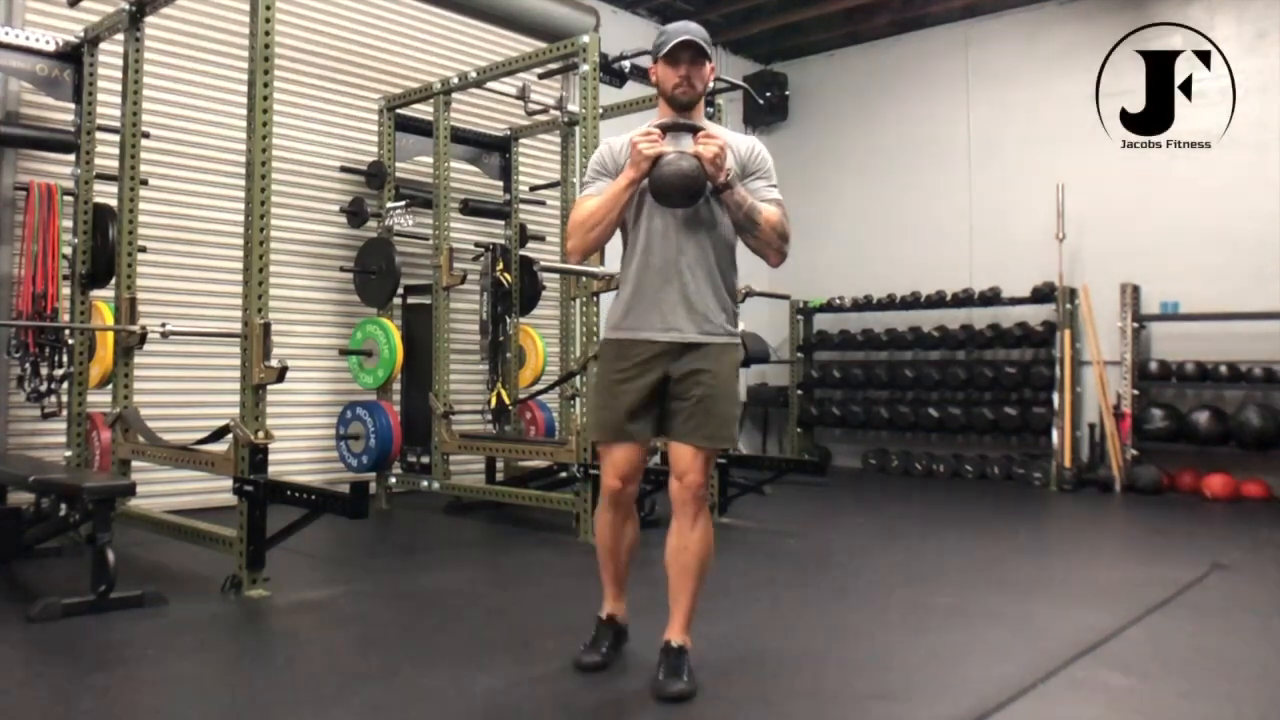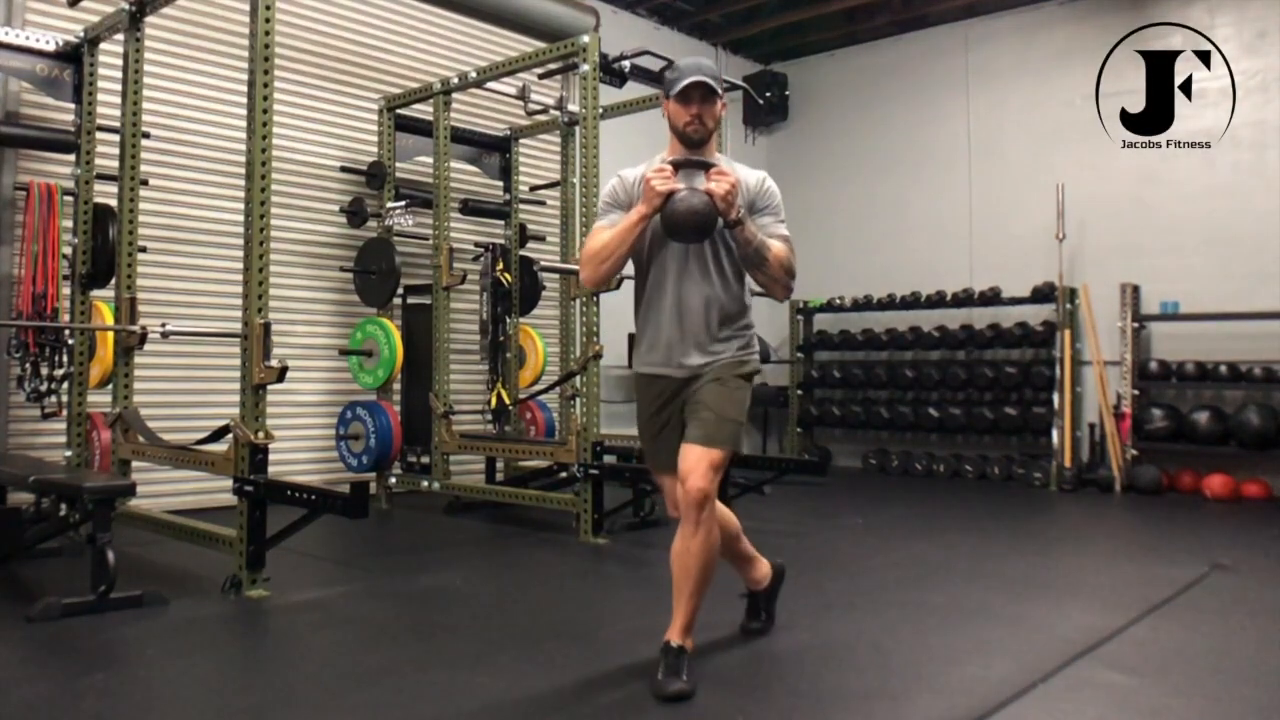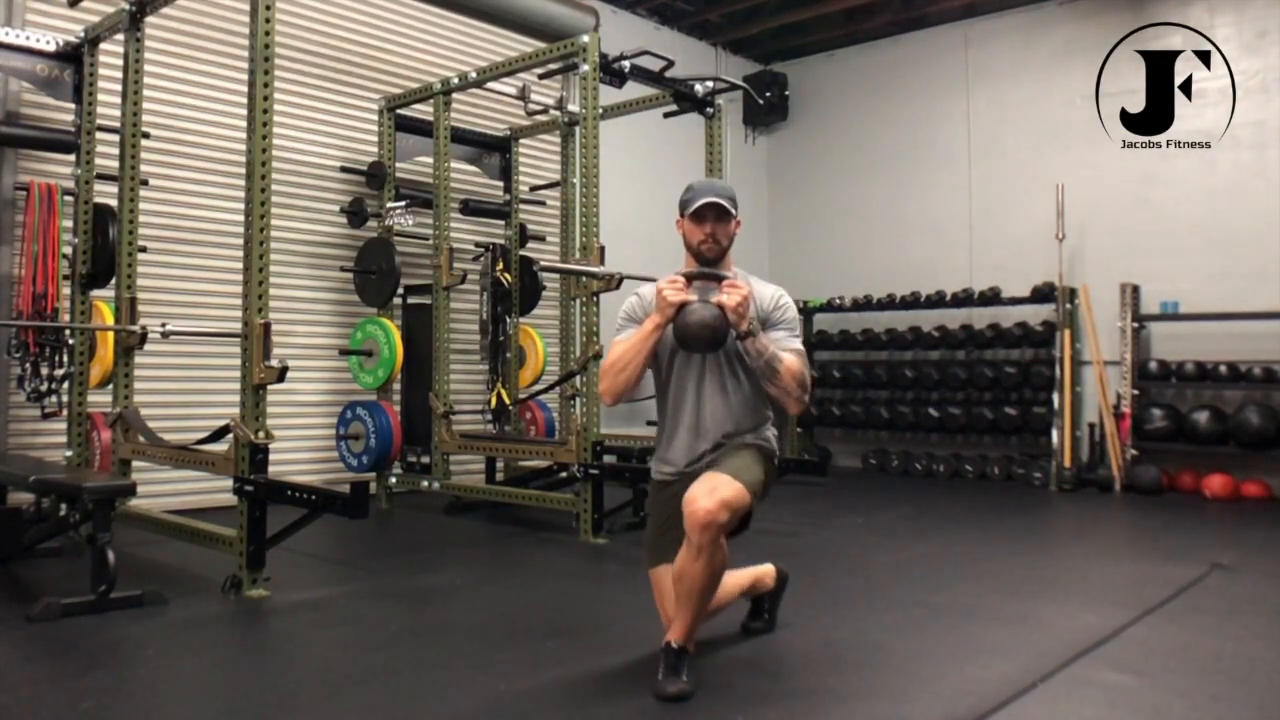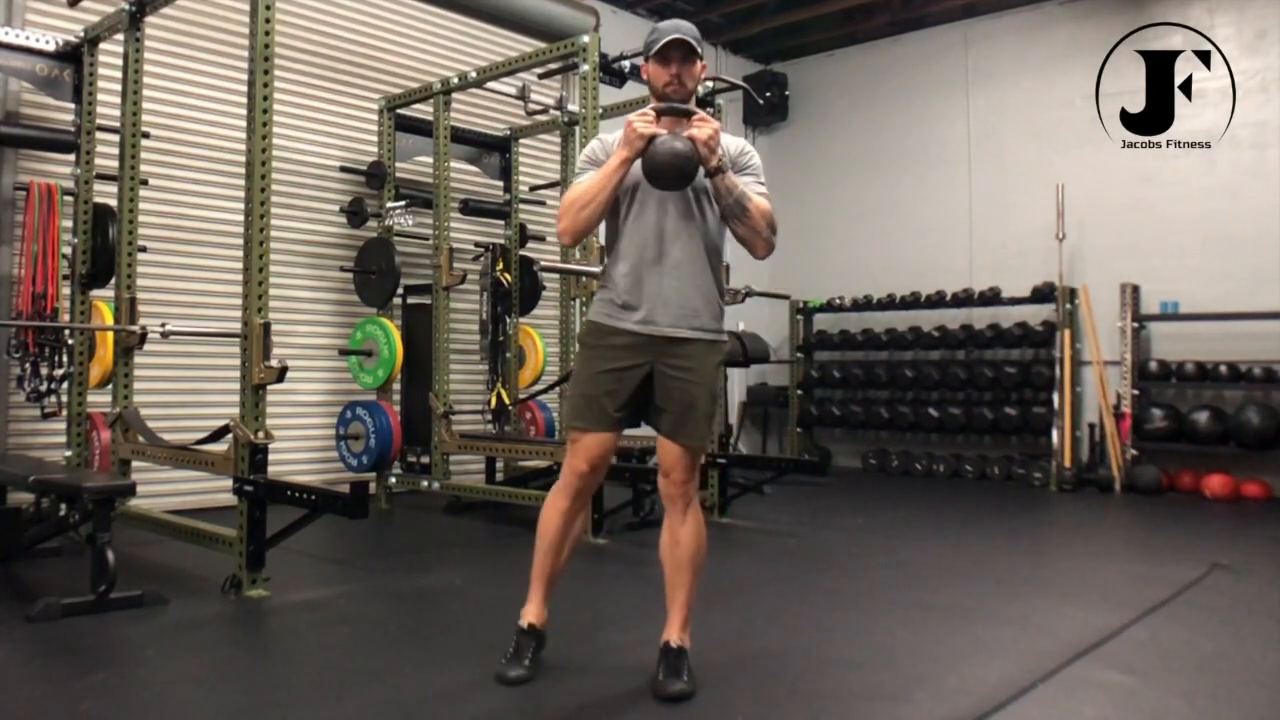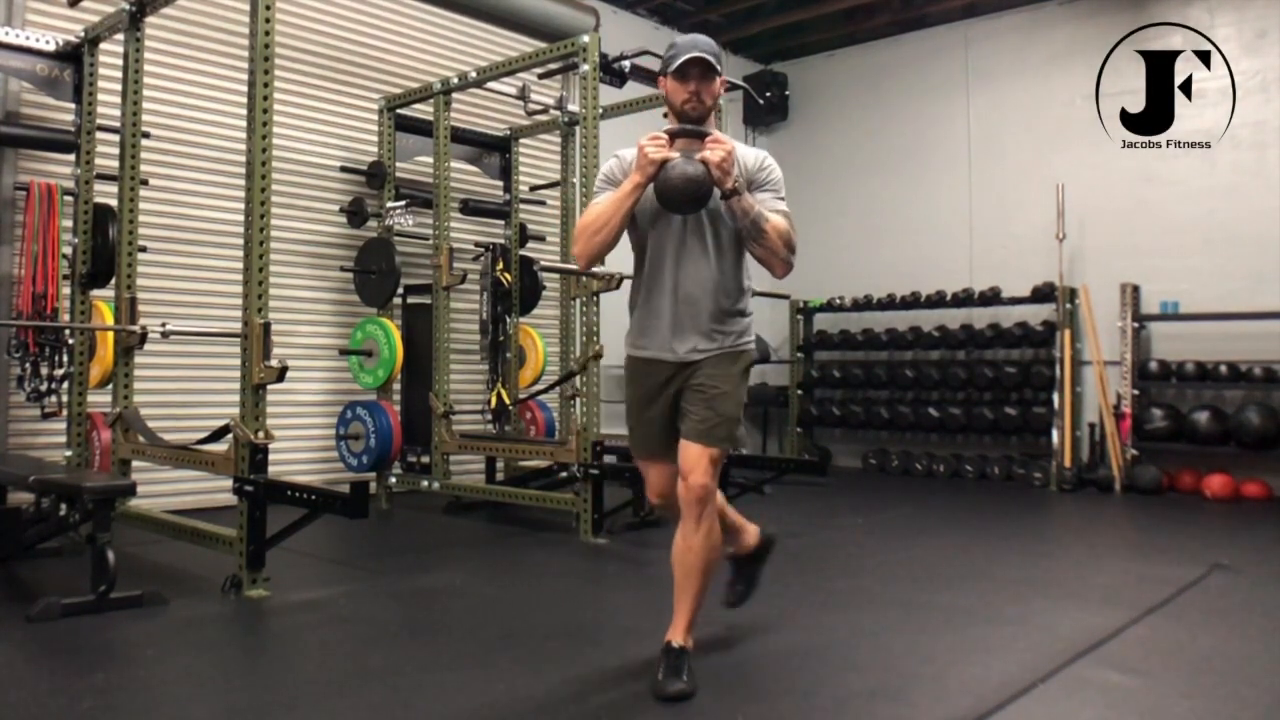
dt=1s
person 1, frame 1
left shoulder: (743, 151)
right shoulder: (616, 150)
left elbow: (776, 248)
right elbow: (577, 245)
left wrist: (723, 181)
right wrist: (633, 174)
left hip: (706, 342)
right hip: (631, 338)
left knee: (689, 488)
right knee: (618, 484)
left ankle: (676, 642)
right ankle: (613, 615)
person 1, frame 2
left shoulder: (753, 185)
right shoulder: (629, 184)
left elbow: (783, 286)
right elbow: (590, 275)
left wrist: (734, 217)
right wrist: (645, 208)
left hip: (722, 361)
right hip: (656, 366)
left knee: (695, 489)
right knee: (686, 507)
left ankle: (677, 642)
right ankle: (761, 575)
person 1, frame 3
left shoulder: (769, 300)
right shoulder: (647, 300)
left elbow: (796, 398)
right elbow: (610, 390)
left wrist: (745, 328)
right wrist: (660, 318)
left hip: (743, 449)
right hip: (674, 464)
left knee: (702, 513)
right knee: (681, 606)
left ankle: (676, 649)
right ankle: (765, 579)
person 1, frame 4
left shoulder: (735, 151)
right shoulder: (609, 144)
left elbow: (762, 242)
right elbow: (568, 230)
left wrist: (714, 165)
right wrist: (627, 154)
left hip: (692, 338)
right hip: (615, 330)
left knee: (679, 486)
right knee: (580, 472)
left ankle: (675, 642)
right ankle: (532, 622)
person 1, frame 5
left shoulder: (753, 165)
right shoulder: (626, 163)
left elbow: (782, 261)
right elbow: (583, 253)
left wrist: (729, 187)
right wrist: (639, 177)
left hip: (718, 350)
right hip: (650, 350)
left knee: (695, 487)
right knee: (665, 493)
left ankle: (677, 643)
right ankle: (746, 541)
